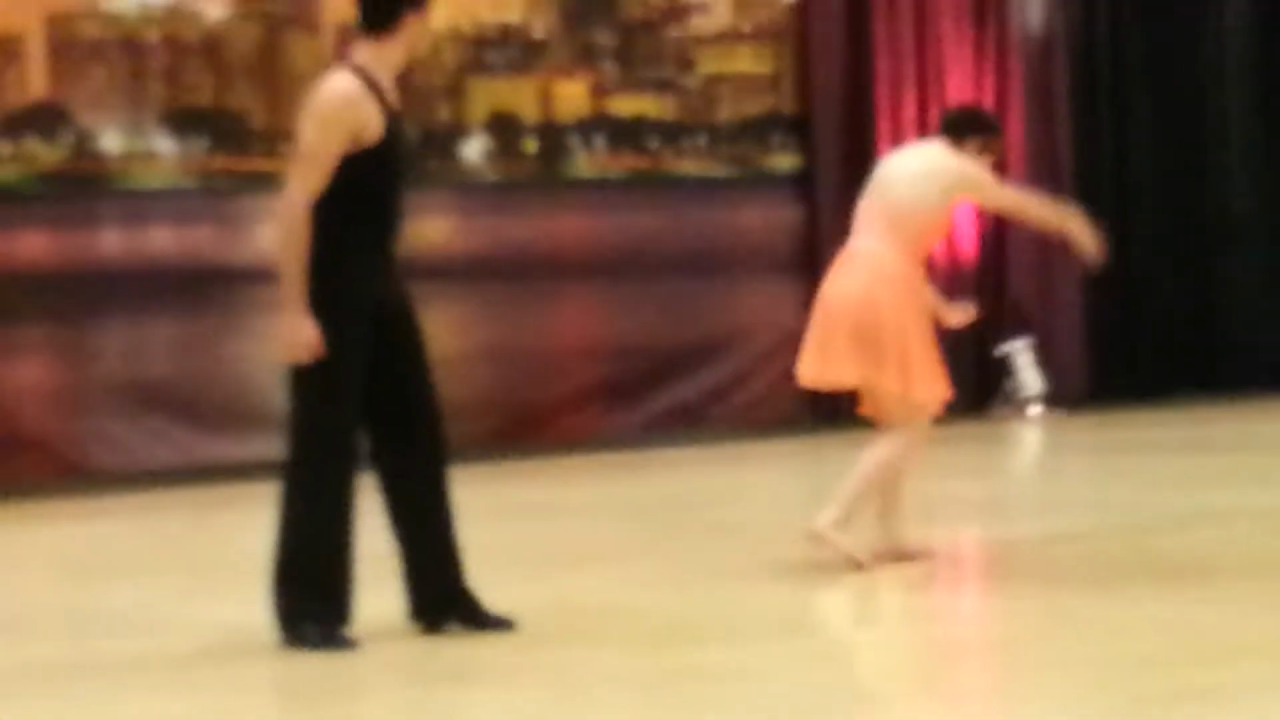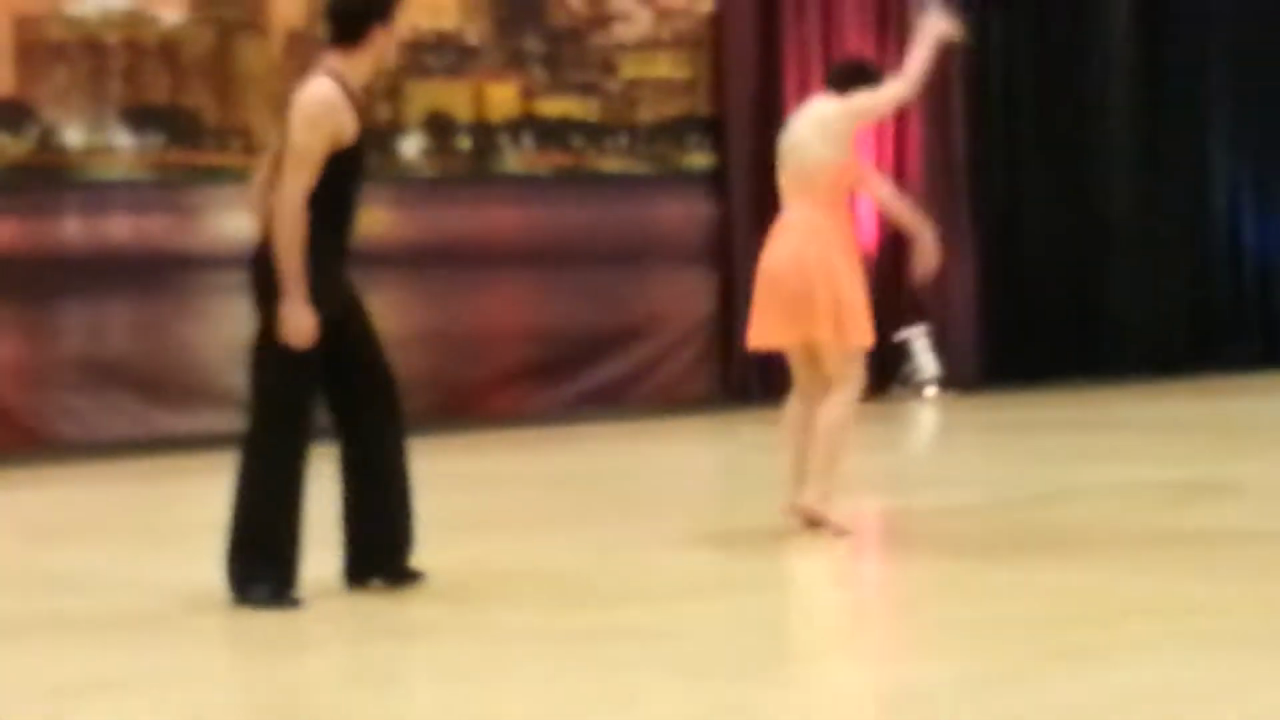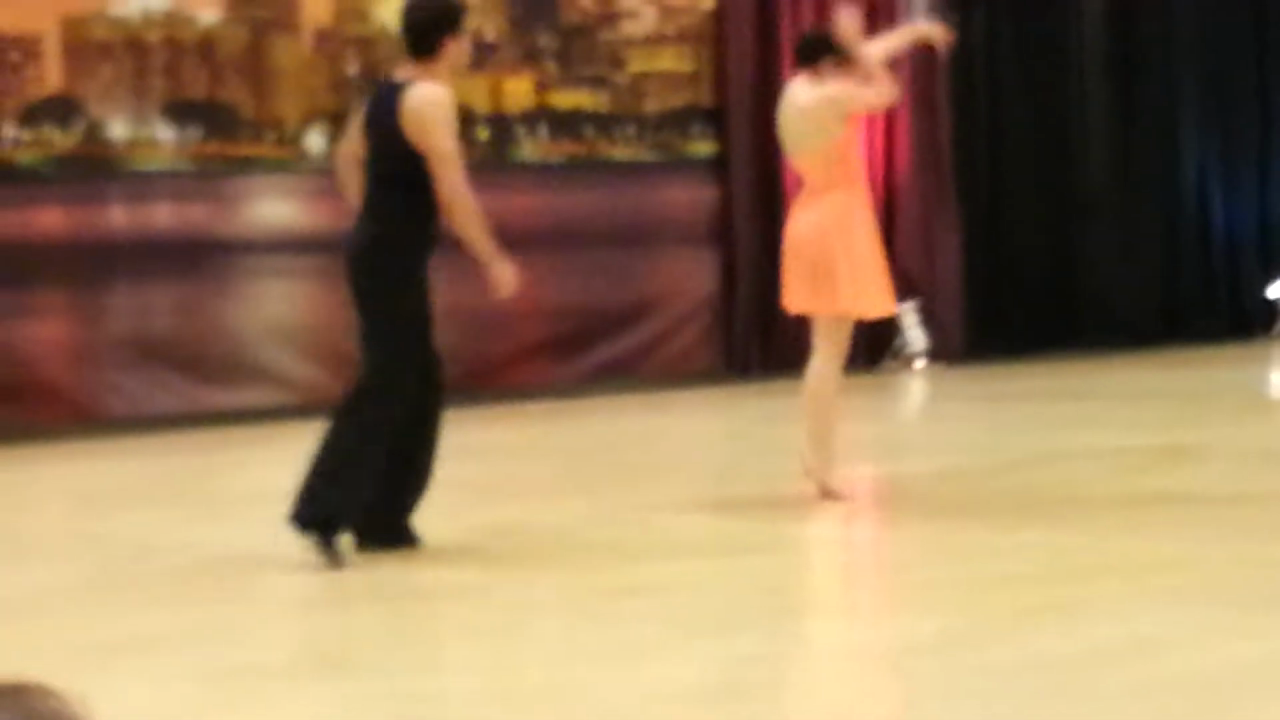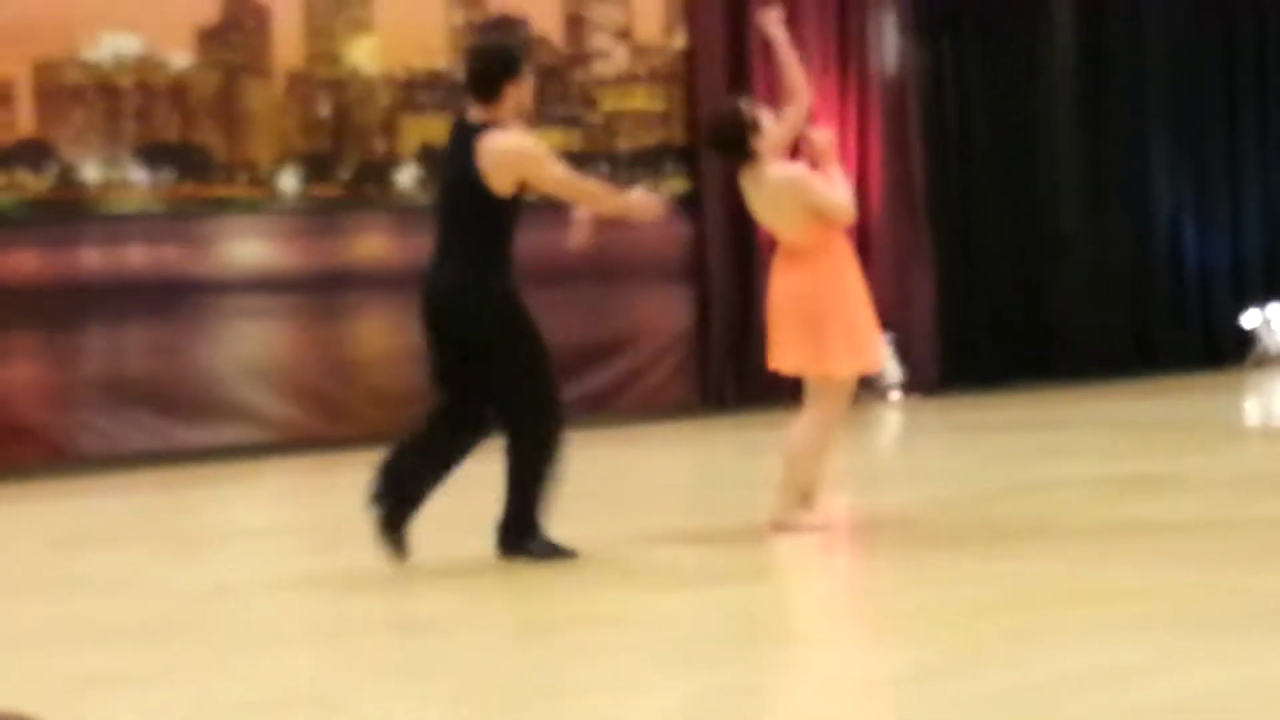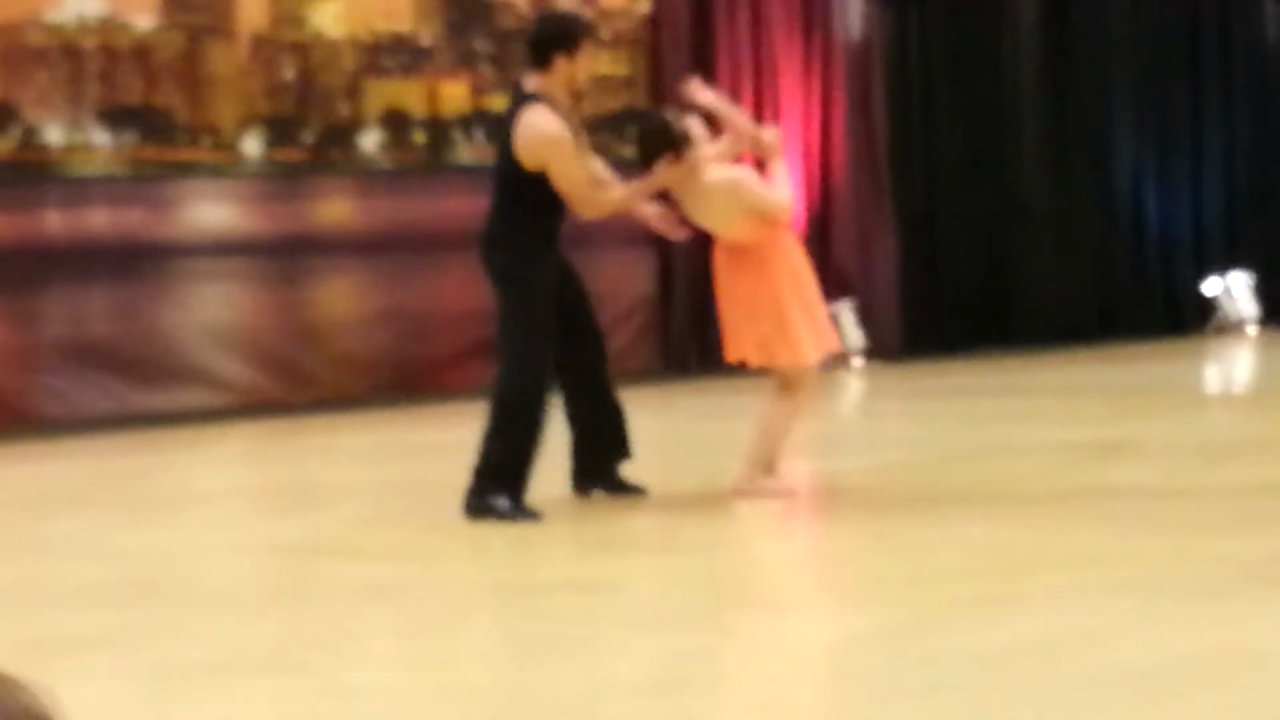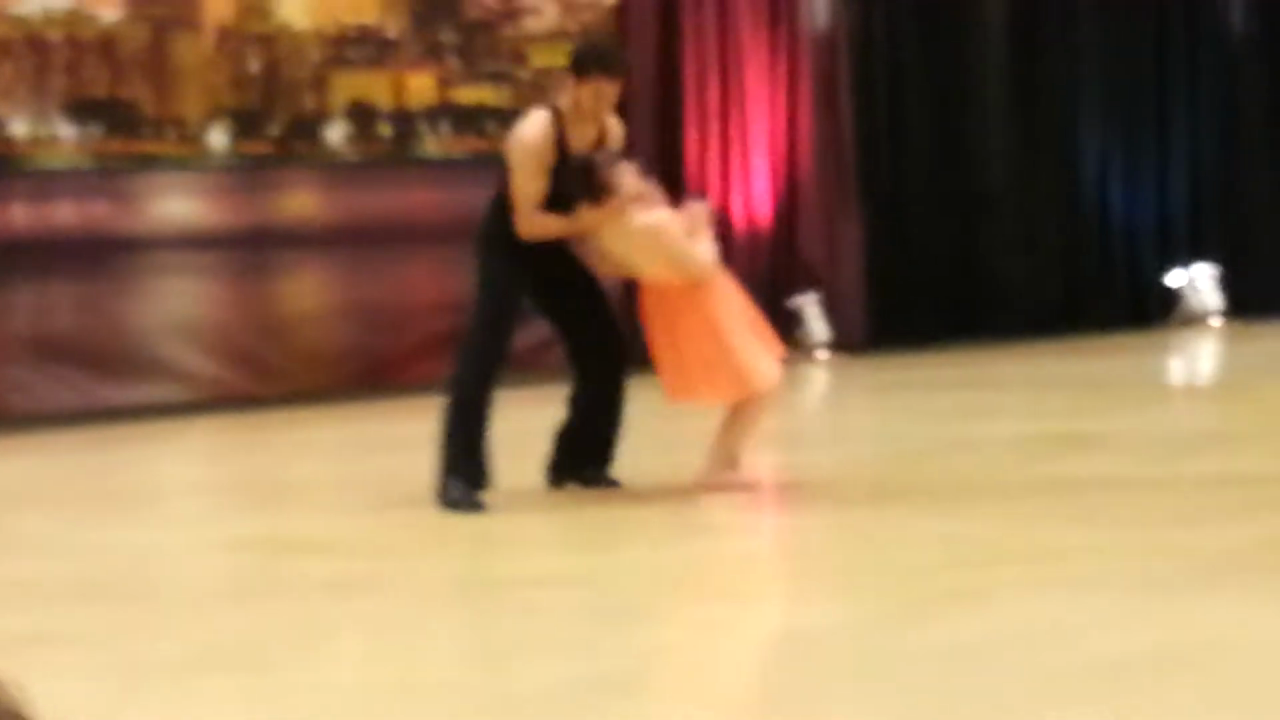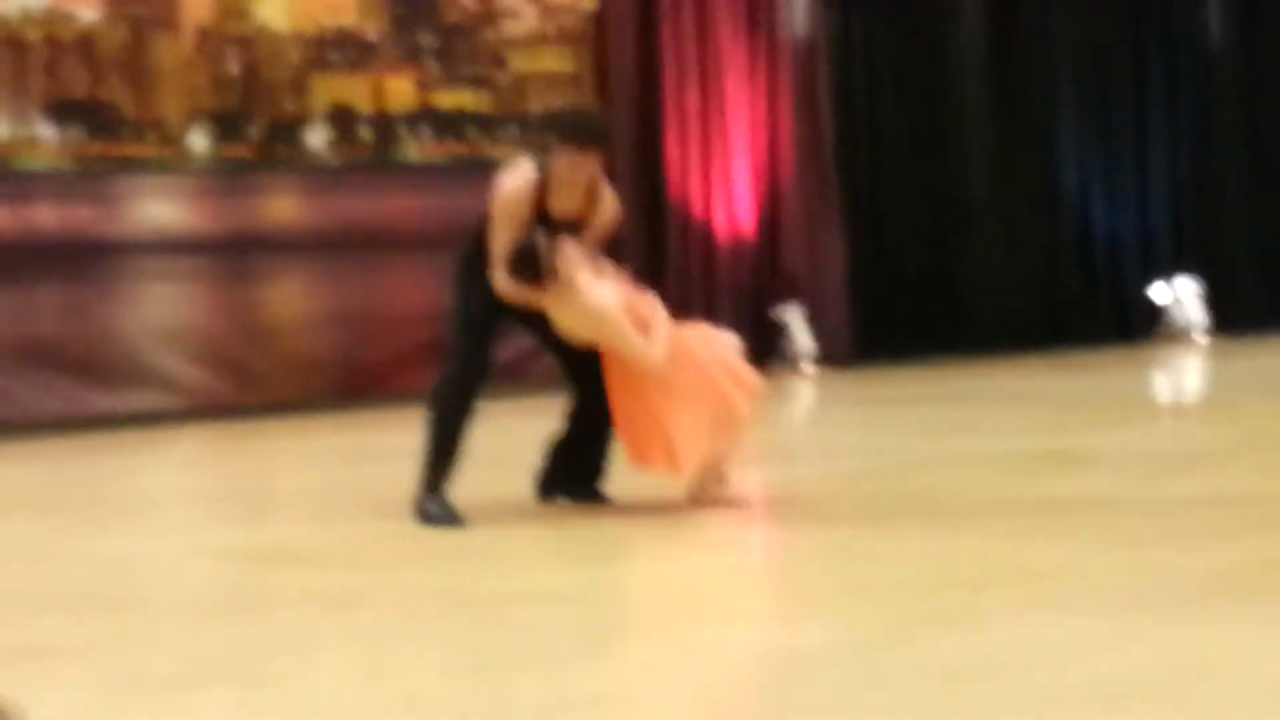
dt=0.3s
person 1, frame 1
left shoulder: (379, 84)
right shoulder: (341, 93)
right elbow: (296, 202)
right wrist: (295, 307)
left hip: (378, 286)
right hip: (337, 292)
left knee: (415, 434)
right knee: (326, 448)
left ankle: (440, 597)
right ankle: (309, 610)
person 1, frame 2
left shoulder: (333, 94)
right shoulder: (321, 99)
left elbow: (268, 179)
right elbow: (289, 197)
right wrist: (291, 296)
left hip: (319, 271)
right hip: (298, 277)
left knee: (372, 405)
right knee: (282, 422)
left ankle: (378, 555)
right ankle: (257, 571)
person 1, frame 3
left shoulder: (387, 92)
right shoulder: (431, 97)
left elbow: (349, 156)
right elbow: (454, 191)
right wrist: (493, 260)
left hip: (375, 254)
right hip: (393, 262)
left knee: (420, 388)
right knee: (388, 389)
left ankle: (382, 521)
right ankle: (324, 511)
person 1, frame 4
left shoulder: (470, 128)
right shoulder: (511, 146)
right elbow: (578, 190)
left wrist: (590, 202)
right wrist: (629, 204)
left hip: (444, 289)
right hip: (482, 296)
left knee: (465, 409)
right knee: (537, 410)
left ankle: (395, 497)
right ankle: (520, 530)
person 1, frame 5
left shoulder: (553, 102)
right shoulder: (544, 127)
left elbow: (586, 164)
right elbow: (588, 206)
left wrist: (644, 208)
right wrist: (652, 183)
left hip: (537, 247)
right hip: (520, 251)
left knee: (584, 352)
right knee: (527, 369)
left ankle: (597, 467)
right ankle: (492, 490)
person 1, frame 6
left shoulder: (612, 130)
right shoulder: (534, 135)
left elbow: (598, 201)
right elbow: (527, 224)
left wrist: (619, 212)
right wrist: (584, 221)
left hip: (553, 250)
right hip: (508, 248)
left knee: (605, 347)
right knee: (482, 357)
left ankle: (578, 460)
right ankle: (458, 476)
person 1, frame 7
left shoulder: (605, 204)
right shoulder: (516, 187)
right elbow: (500, 276)
right wrist: (539, 296)
left hip: (544, 285)
right hip: (487, 279)
left knee: (598, 370)
right knee: (463, 374)
left ankle: (569, 477)
right ankle: (432, 491)
person 2, frame 1
left shoulder: (897, 160)
right shoulder: (958, 171)
right elbow: (1022, 203)
left wrist: (938, 305)
right wrist: (1074, 223)
left hip: (848, 285)
right hip: (885, 293)
left knee: (896, 420)
right knee: (910, 428)
left ankle: (889, 536)
right ankle: (833, 518)
person 2, frame 2
left shoulder: (804, 123)
right shoulder: (841, 113)
left elbow: (871, 182)
right elbow: (904, 86)
left wrist: (919, 228)
left hip: (785, 253)
right hip: (819, 254)
left knee: (807, 384)
right knee: (847, 382)
left ankle: (801, 491)
right ankle: (815, 494)
person 2, frame 3
left shoulder: (798, 91)
right shoulder: (826, 97)
left elbow: (866, 59)
right elbow: (885, 93)
left hip: (812, 220)
right hip: (836, 221)
left knee: (829, 348)
right knee: (829, 350)
left ankle: (819, 458)
right ankle: (819, 461)
person 2, frame 4
left shoulder: (752, 169)
right shoulder: (791, 179)
left elbow: (803, 96)
right elbow: (844, 212)
right wrist: (829, 161)
left hip: (801, 278)
right hip: (821, 282)
left knee: (830, 396)
right knee: (824, 401)
left ankle: (803, 498)
right ankle: (789, 505)
person 2, frame 5
left shoulder: (683, 178)
right shoulder: (729, 181)
left elbow: (744, 134)
right elbow: (782, 210)
left wrist: (711, 102)
right wrist: (774, 157)
left hip: (742, 265)
right hip: (766, 268)
left knee: (791, 376)
right knee: (798, 378)
left ankle: (765, 467)
right ankle: (756, 473)
person 2, frame 6
left shoulder: (604, 225)
right shoulder: (654, 224)
right elbow: (704, 268)
right wrist: (703, 221)
left hip: (667, 299)
right hip: (698, 301)
right knee: (761, 380)
person 2, frame 7
left shoulder: (554, 299)
right shoulder: (599, 305)
right elbow: (654, 360)
left wrist: (600, 276)
right wrist: (660, 319)
right hip: (664, 361)
left knee: (729, 345)
right ankle: (711, 481)
